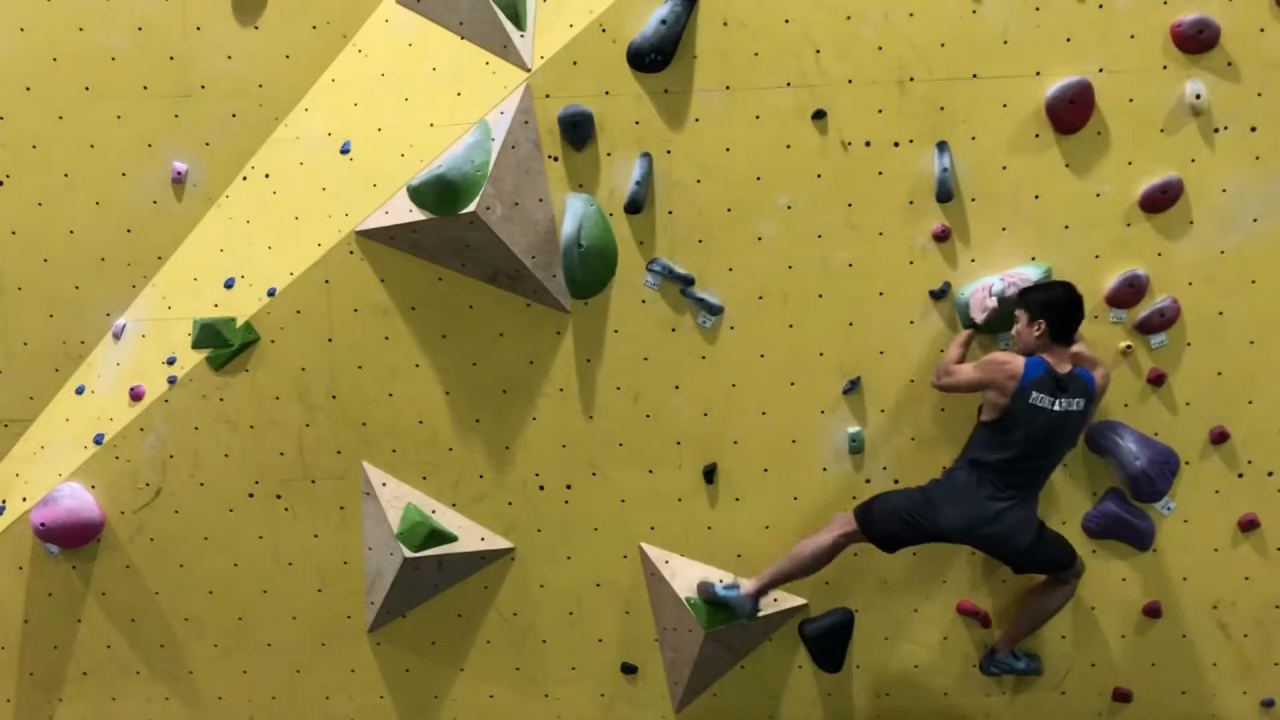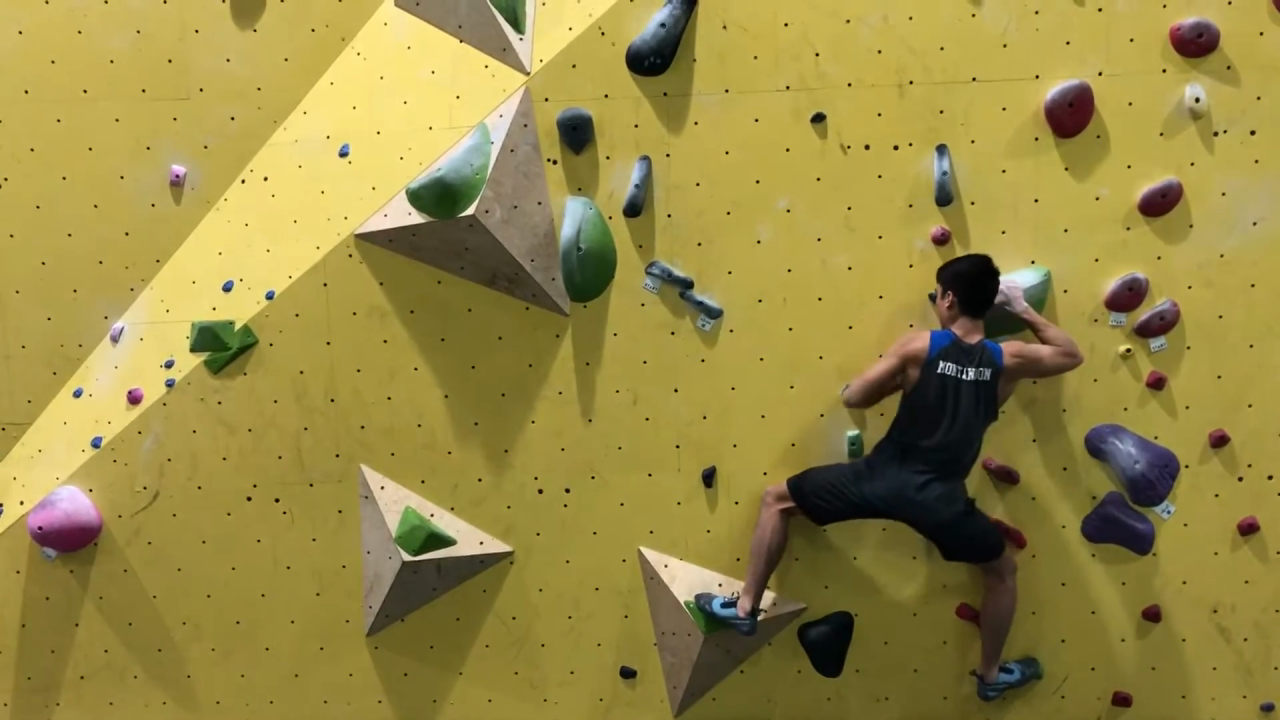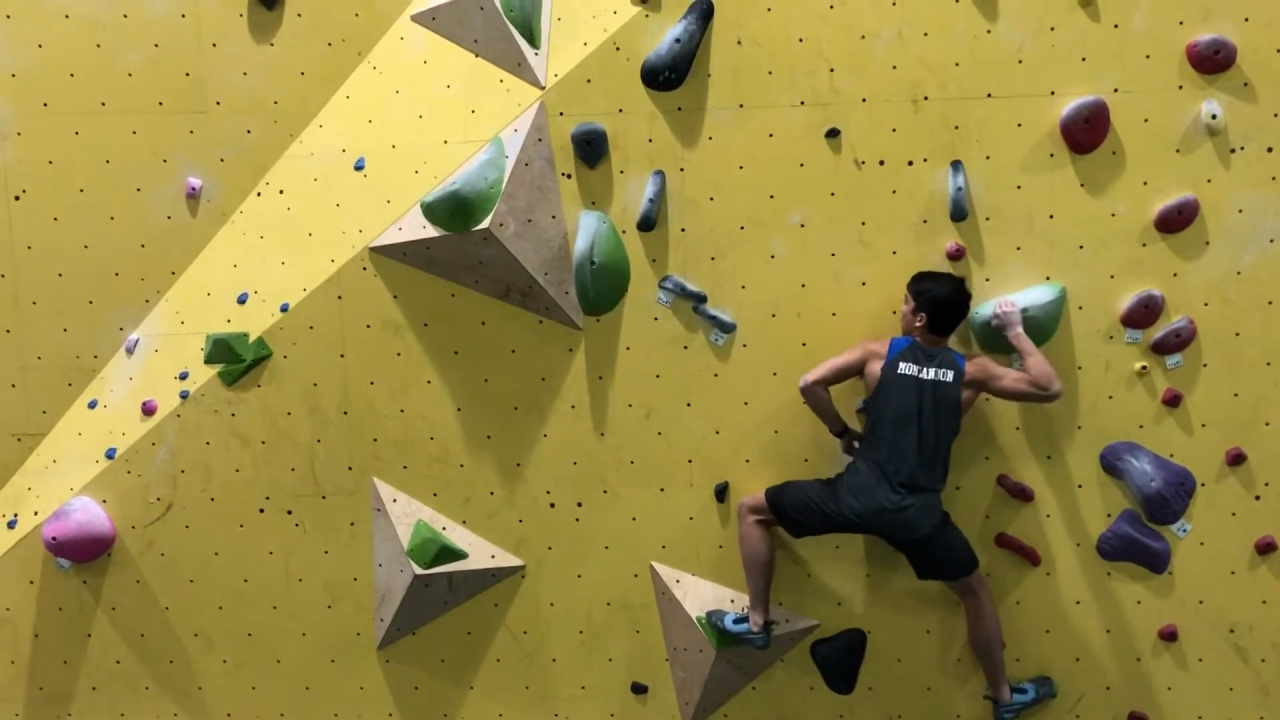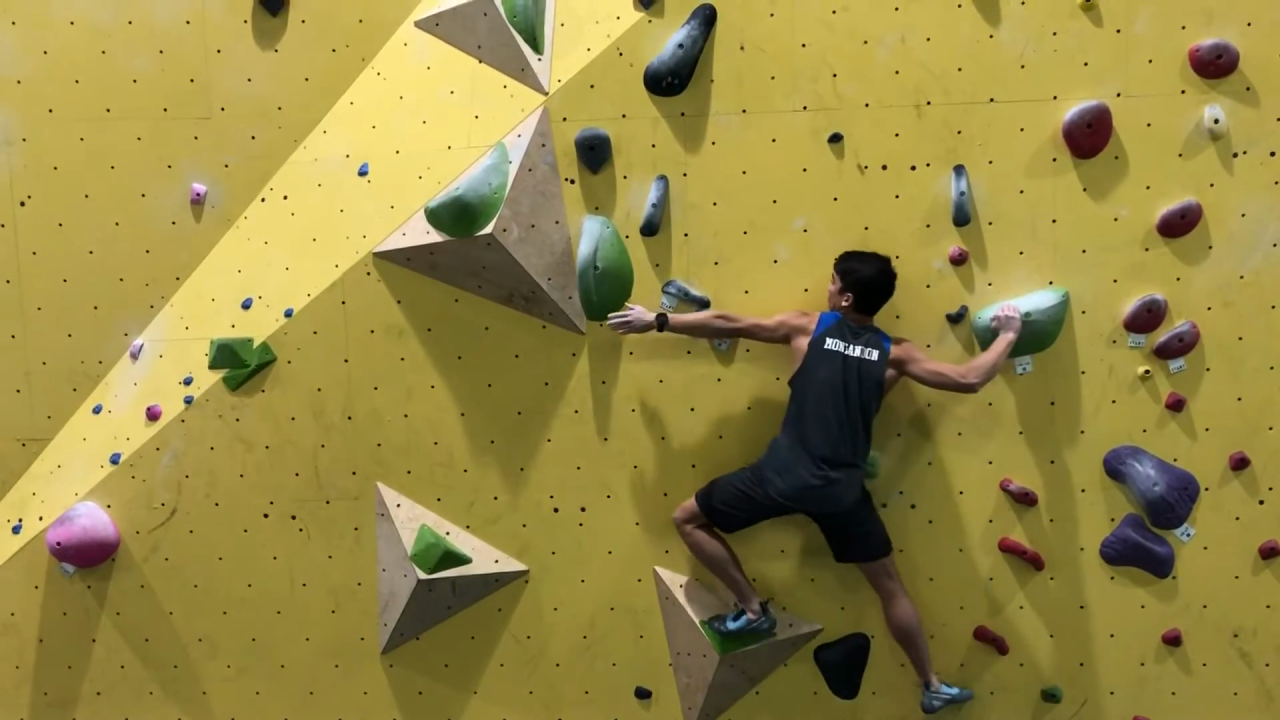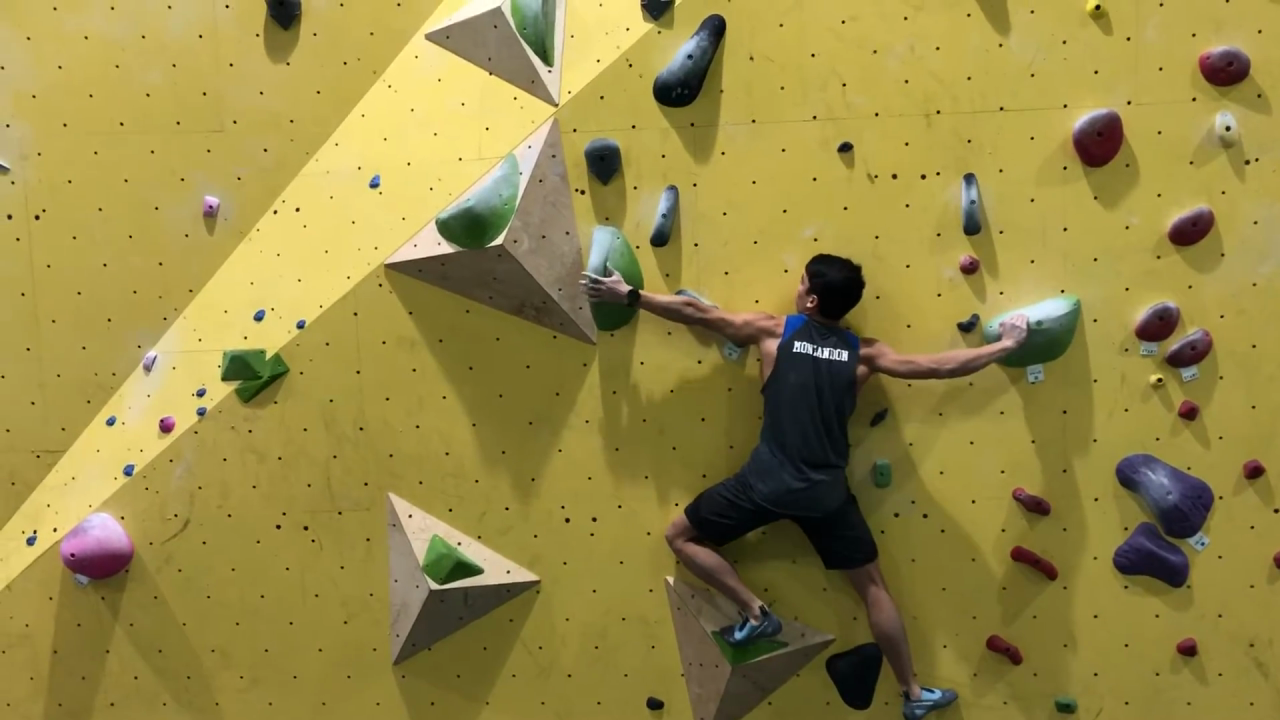
dt=1s
person 1, frame 1
left shoulder: (1008, 369)
right shoulder: (1094, 382)
left elbow: (943, 377)
right elbow: (1076, 347)
left wrist: (972, 325)
right wrist: (1036, 300)
left hip: (955, 501)
right hip: (1011, 522)
left knee: (843, 527)
right knee: (1069, 573)
left ankle: (750, 592)
right ankle: (1003, 652)
person 1, frame 2
left shoulder: (919, 345)
right shoulder: (1008, 360)
left elbow: (853, 396)
right elbow: (1072, 355)
right wrist: (1024, 310)
left hip: (884, 477)
right hip: (941, 496)
left knee: (776, 500)
right knee: (1003, 571)
left ankle: (746, 606)
right ankle: (991, 674)
person 1, frame 3
left shoulder: (878, 353)
right shoulder: (971, 372)
left elbow: (810, 383)
right elbow: (1049, 388)
left wrist: (844, 433)
right wrist: (1015, 332)
left hip: (860, 494)
right hip: (918, 511)
left knee: (752, 510)
right knee: (976, 593)
left ankle: (755, 620)
person 1, frame 4
left shoulder: (807, 326)
right shoulder: (895, 353)
left elbow: (727, 324)
right elbow: (969, 380)
left wrist: (656, 321)
right wrist: (1007, 334)
left hip: (782, 474)
right hip: (841, 489)
left knee: (688, 520)
right knee: (890, 586)
left ankle: (752, 609)
right ankle: (933, 686)
person 1, frame 5
left shoulder: (773, 330)
right shoulder: (863, 352)
left elbow: (694, 311)
right elbow: (939, 366)
left wrist: (627, 295)
right wrist: (1005, 344)
left hip: (766, 482)
right hip: (825, 492)
left knee: (680, 537)
right knee: (874, 589)
left ankle: (755, 613)
